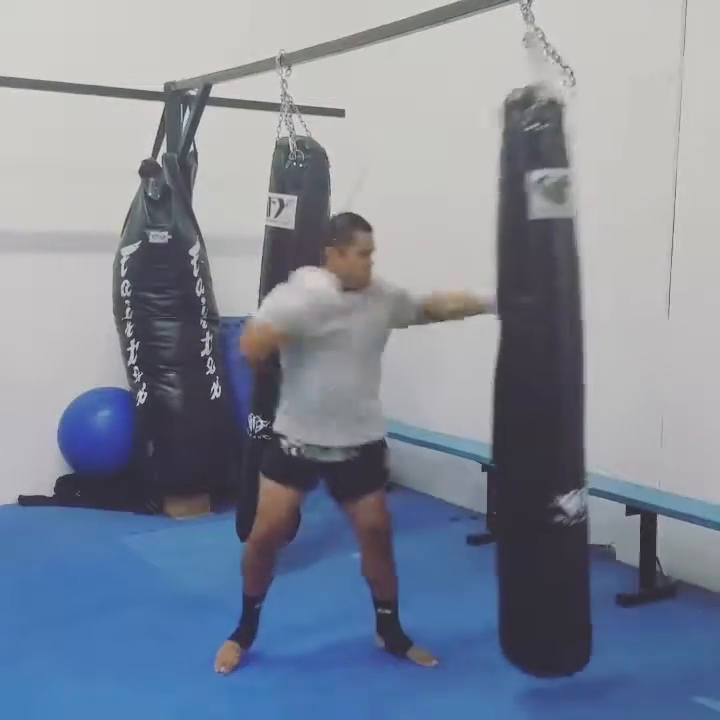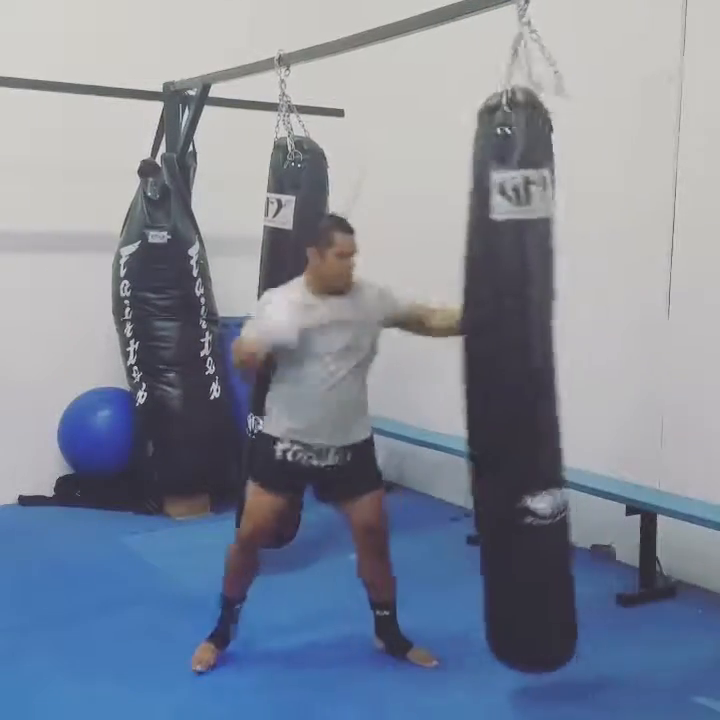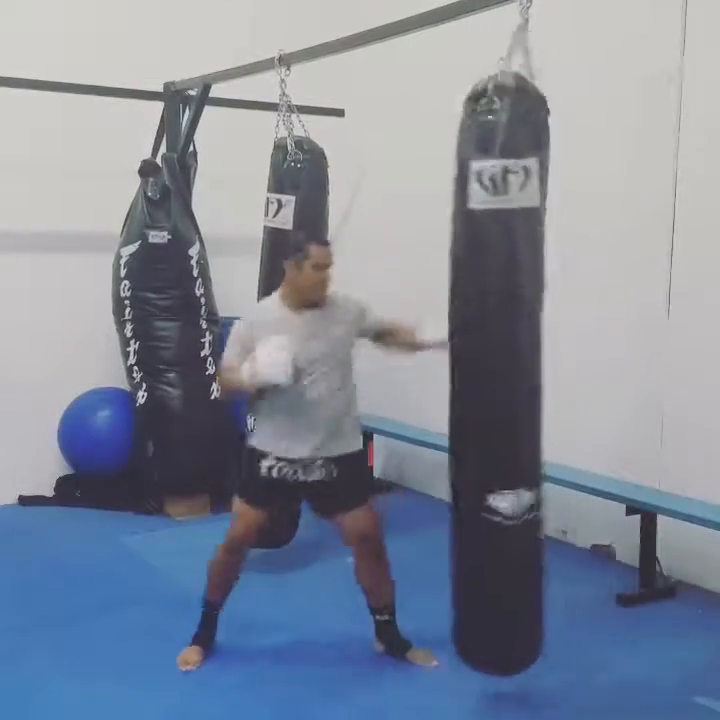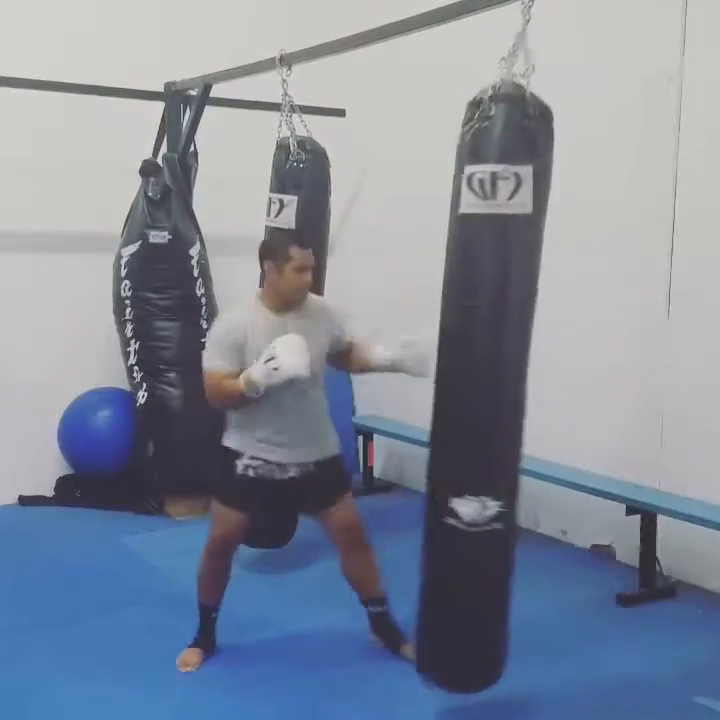
dt=0.1s
person 1, frame 1
left shoulder: (383, 295)
right shoulder: (292, 294)
left elbow: (437, 307)
right elbow: (251, 351)
left wrist: (488, 301)
right wrist: (291, 313)
left hip: (359, 442)
right hip: (298, 437)
left knee: (375, 534)
right knee: (267, 533)
left ankle: (390, 631)
right ankle: (245, 630)
person 1, frame 2
left shoulder: (371, 298)
right shoulder: (278, 301)
left elbow: (424, 320)
right elbow: (242, 358)
right wrist: (268, 336)
left hip: (348, 443)
right hip: (285, 440)
left knee: (373, 535)
right knee: (252, 534)
left ankle: (390, 632)
right ankle: (221, 632)
person 1, frame 3
left shoulder: (346, 310)
right shoulder: (256, 321)
left elbow: (390, 333)
right elbow: (228, 382)
left wrist: (433, 335)
right wrist: (254, 374)
left hip: (339, 454)
right hip: (274, 454)
left knee: (369, 542)
right knee: (236, 542)
left ankle: (390, 636)
right ankle: (204, 634)
person 1, frame 4
left shoulder: (321, 313)
right shoulder: (233, 325)
left elbow: (347, 355)
right elbow: (216, 393)
left wrist: (389, 358)
right wrist: (258, 375)
left hip: (316, 454)
right hip: (251, 456)
left knee: (352, 535)
right knee: (220, 544)
left ankle: (384, 627)
right ankle: (205, 634)
